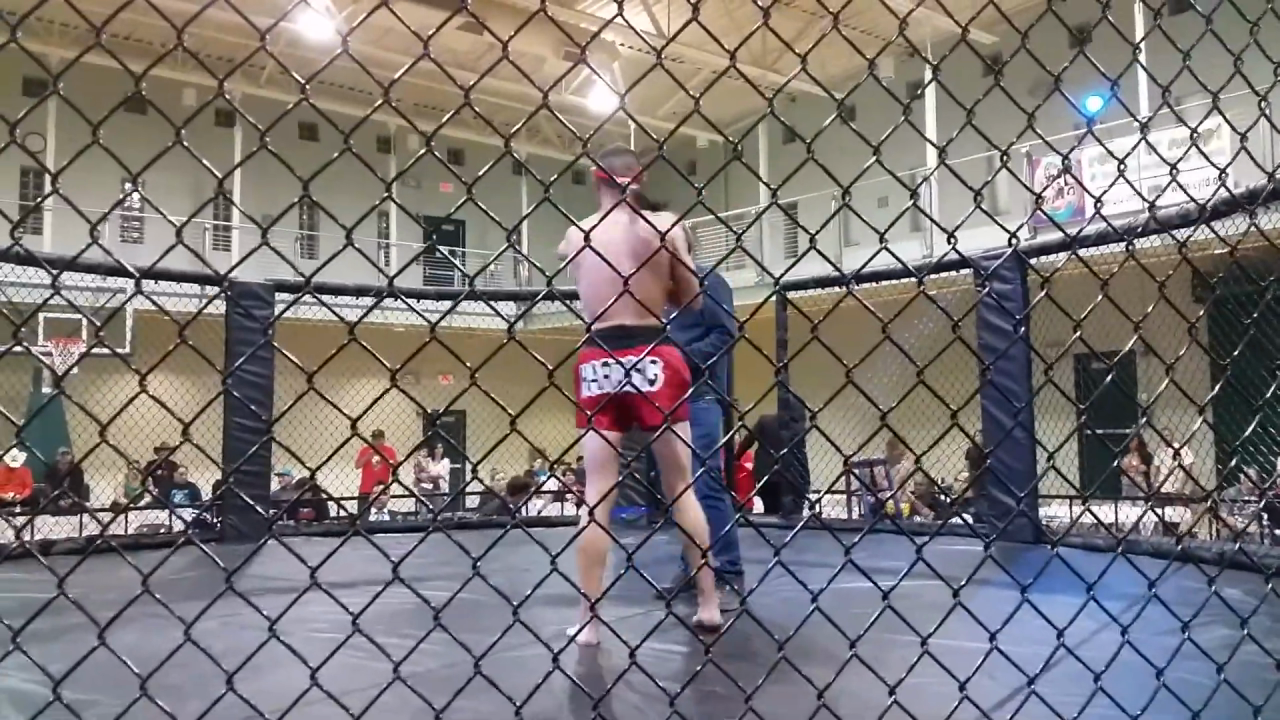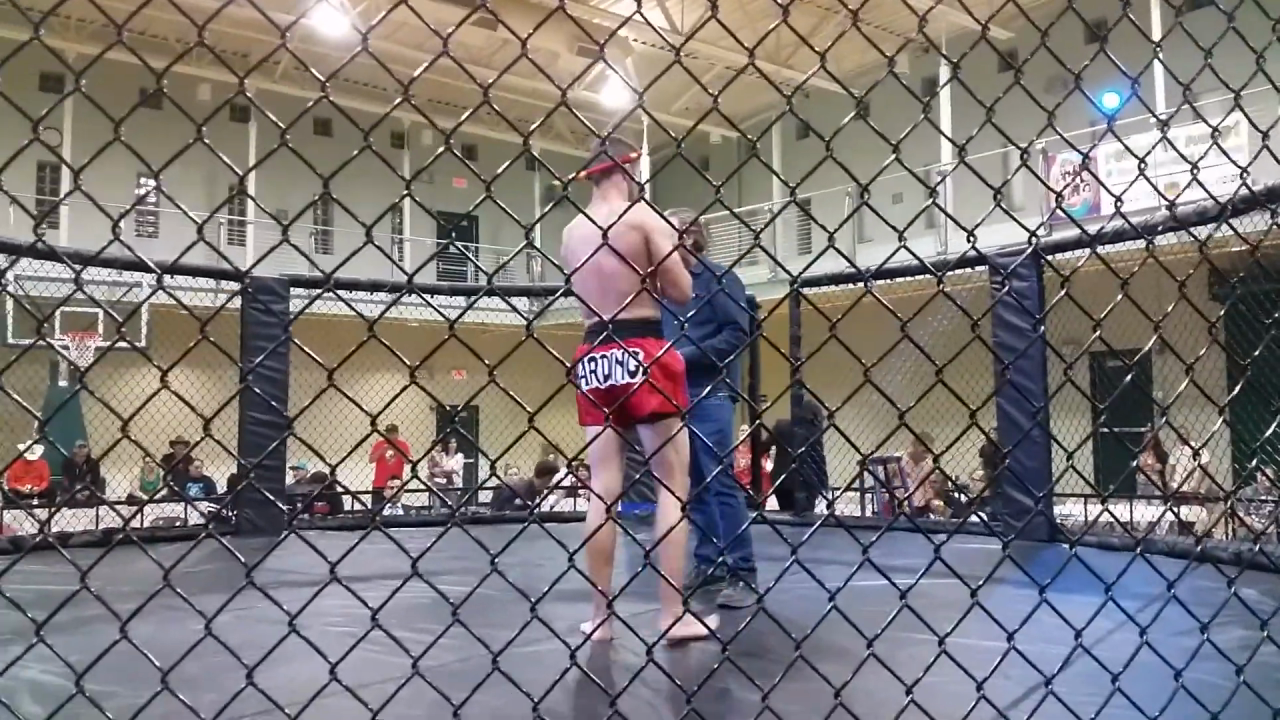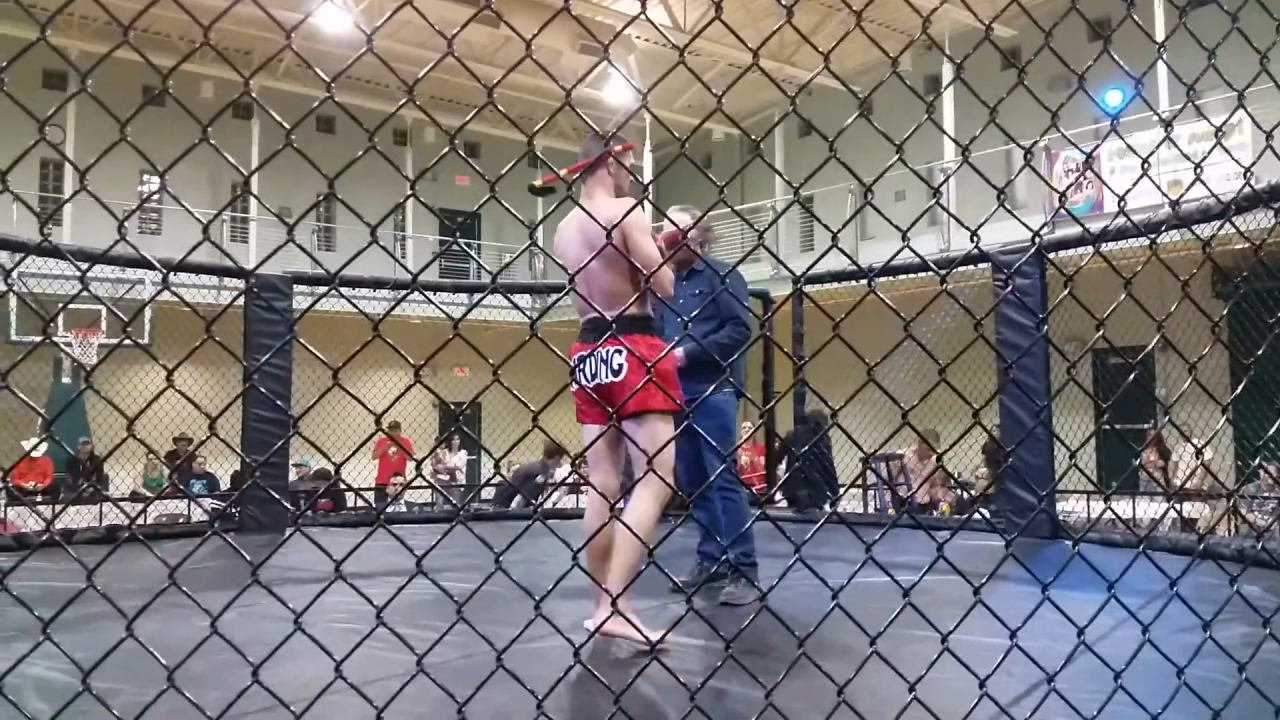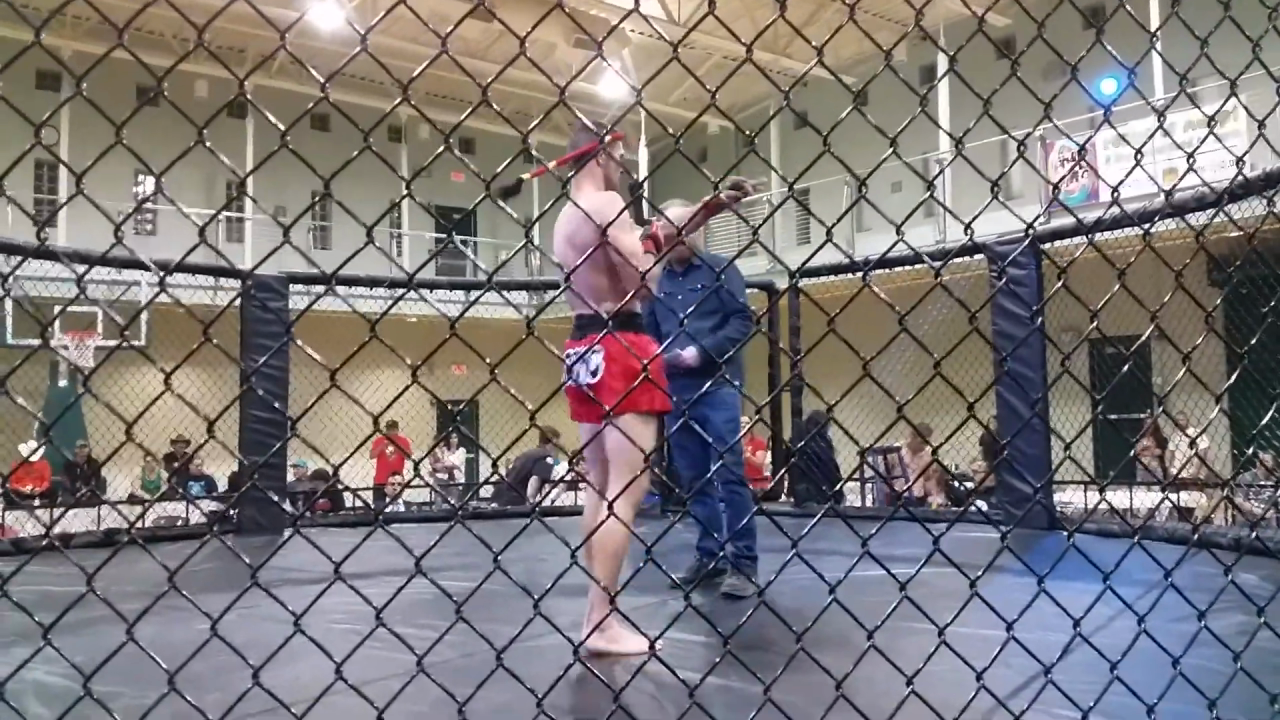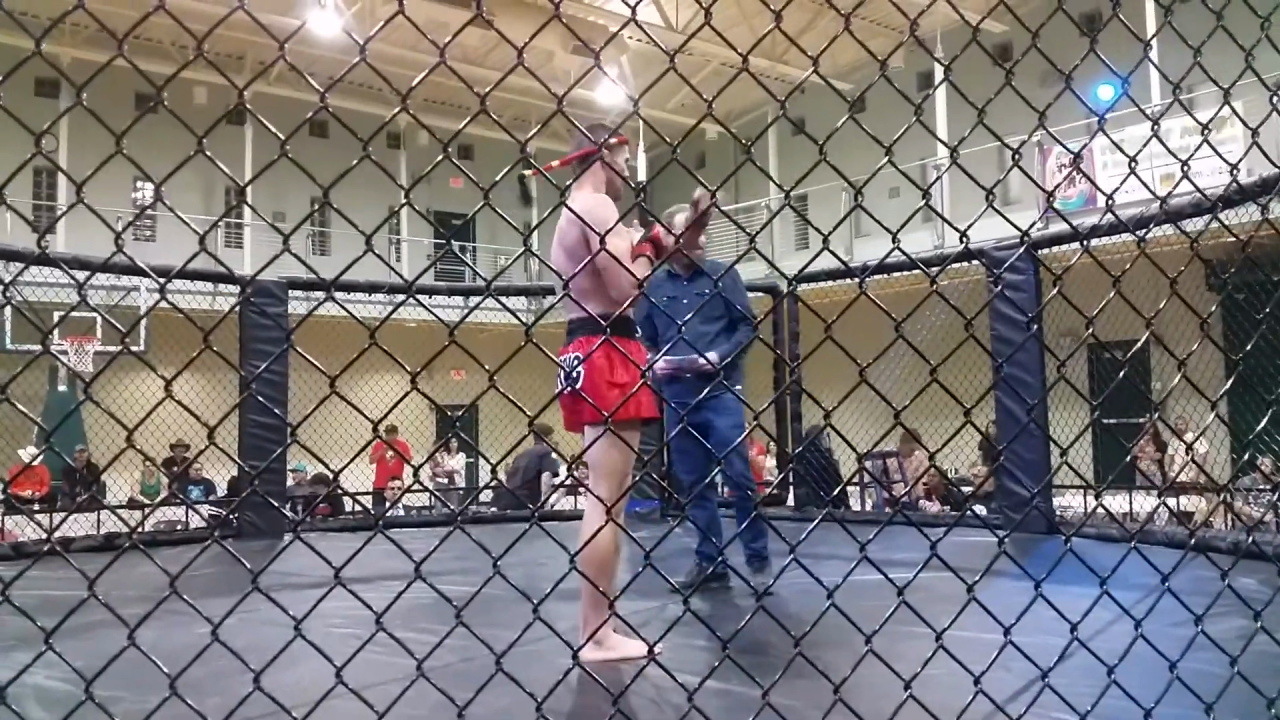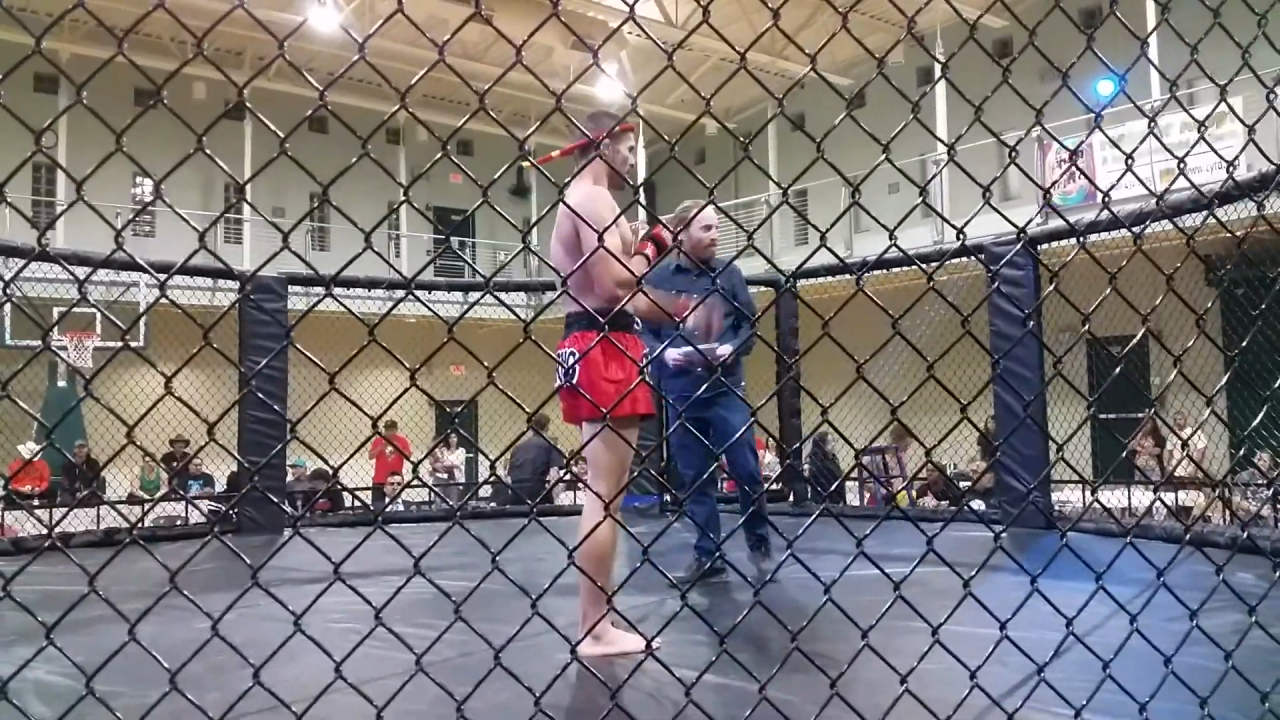
dt=0.2s
person 1, frame 1
left shoulder: (575, 237)
right shoulder: (666, 227)
right elbow: (692, 301)
left hip: (598, 363)
right hip: (653, 359)
left knee: (597, 497)
right knee: (682, 488)
left ankle: (588, 618)
right ankle: (709, 602)
person 1, frame 2
left shoulder: (572, 232)
right shoulder: (645, 217)
right elbow: (682, 293)
left hip: (594, 357)
right hip: (645, 353)
left knee: (603, 491)
right knee: (674, 487)
left ankle: (600, 615)
right ankle: (674, 611)
person 1, frame 3
left shoulder: (564, 228)
right shoulder: (627, 212)
right elbow: (663, 288)
left wrist: (652, 248)
right wrist: (658, 253)
left hip: (588, 353)
right hip: (635, 350)
left knee: (601, 487)
right knee: (655, 480)
left ankle: (603, 607)
right ankle: (618, 608)
person 1, frame 4
left shoulder: (564, 216)
right shoulder: (607, 205)
left elbow: (623, 257)
right elbow: (643, 280)
left wrist: (705, 211)
right wrist: (651, 243)
left hip: (583, 349)
right hip: (621, 348)
left knee: (600, 489)
right knee: (629, 487)
left ankle: (601, 612)
right ankle: (600, 622)
person 1, frame 5
left shoulder: (574, 211)
right shoulder: (598, 207)
left elbow: (626, 267)
right elbow: (626, 289)
left wrist: (689, 226)
right wrist: (649, 249)
left hip: (582, 352)
right hip: (608, 355)
left knee: (600, 497)
right knee: (609, 500)
left ankle: (597, 623)
right ankle: (597, 633)
person 1, frame 6
left shoulder: (575, 201)
right shoulder: (594, 199)
right elbow: (612, 287)
left wrist: (679, 309)
right wrist: (650, 248)
left hip: (584, 346)
right hip: (605, 348)
left knee: (601, 492)
right knee: (606, 494)
left ankle: (596, 620)
right ankle: (596, 630)
person 2, frame 1
left shoulder: (707, 281)
left elbow: (725, 335)
left wrist: (679, 359)
left hip: (699, 396)
left knee: (707, 486)
left ankle: (729, 576)
right ankle: (693, 567)
person 2, frame 2
left shoulder: (720, 280)
left elbow: (738, 334)
left wrist: (686, 356)
left hip: (711, 394)
left knee: (720, 481)
right knee: (692, 485)
left ankle: (742, 573)
right ankle: (708, 563)
person 2, frame 3
left shoulder: (722, 276)
left elbow: (739, 330)
left wrist: (689, 353)
left hip: (715, 390)
right hip: (678, 393)
left knee: (724, 477)
right knee: (693, 482)
left ankle: (743, 570)
right ankle: (711, 560)
person 2, frame 4
left shoulder: (720, 270)
right shoulder: (658, 281)
left elbow: (743, 321)
right elbow: (649, 332)
left wrist: (702, 352)
left hip: (718, 385)
right hip: (676, 391)
left knee: (730, 472)
right knee: (693, 479)
left ankle: (743, 564)
right ankle: (710, 556)
person 2, frame 5
left shoulder: (723, 276)
right shoulder: (654, 286)
left elbow: (748, 326)
right elbow: (643, 338)
left wrist: (719, 357)
right wrist: (653, 362)
left hip: (722, 392)
right hip: (677, 397)
left knee: (739, 477)
right knee: (693, 483)
left ankle: (758, 560)
right ankle: (709, 561)
person 2, frame 6
left shoulder: (729, 273)
right shoulder: (657, 278)
left elbow: (750, 324)
right elbow: (642, 331)
left wrist: (732, 348)
right wrist: (662, 352)
left hip: (727, 390)
right hip: (680, 394)
left knee: (746, 471)
right knee: (694, 478)
left ankle: (759, 546)
right ankle: (707, 555)
